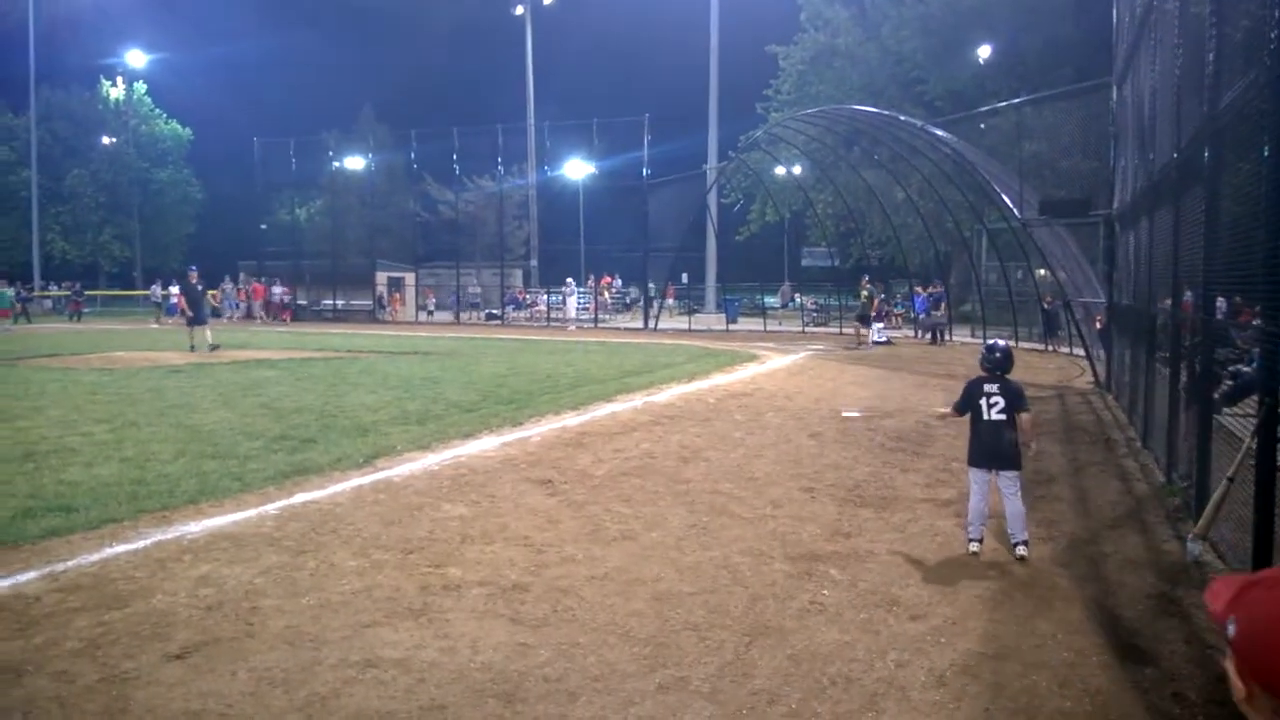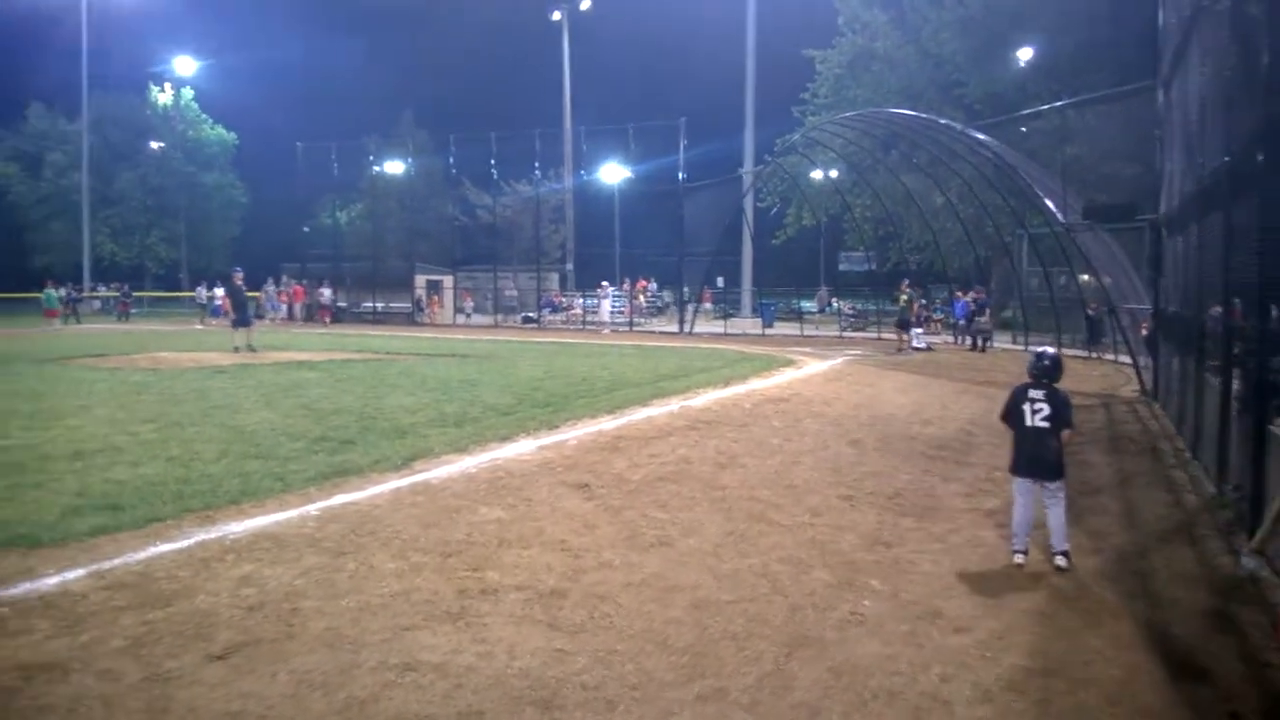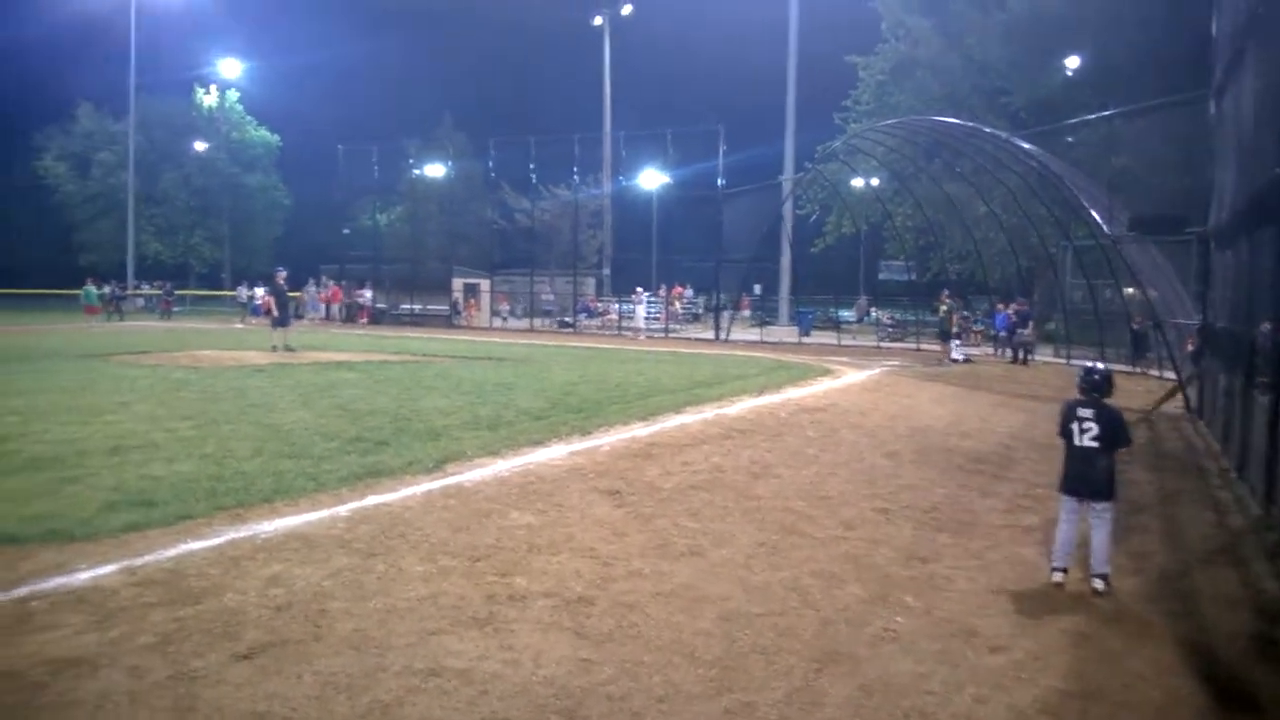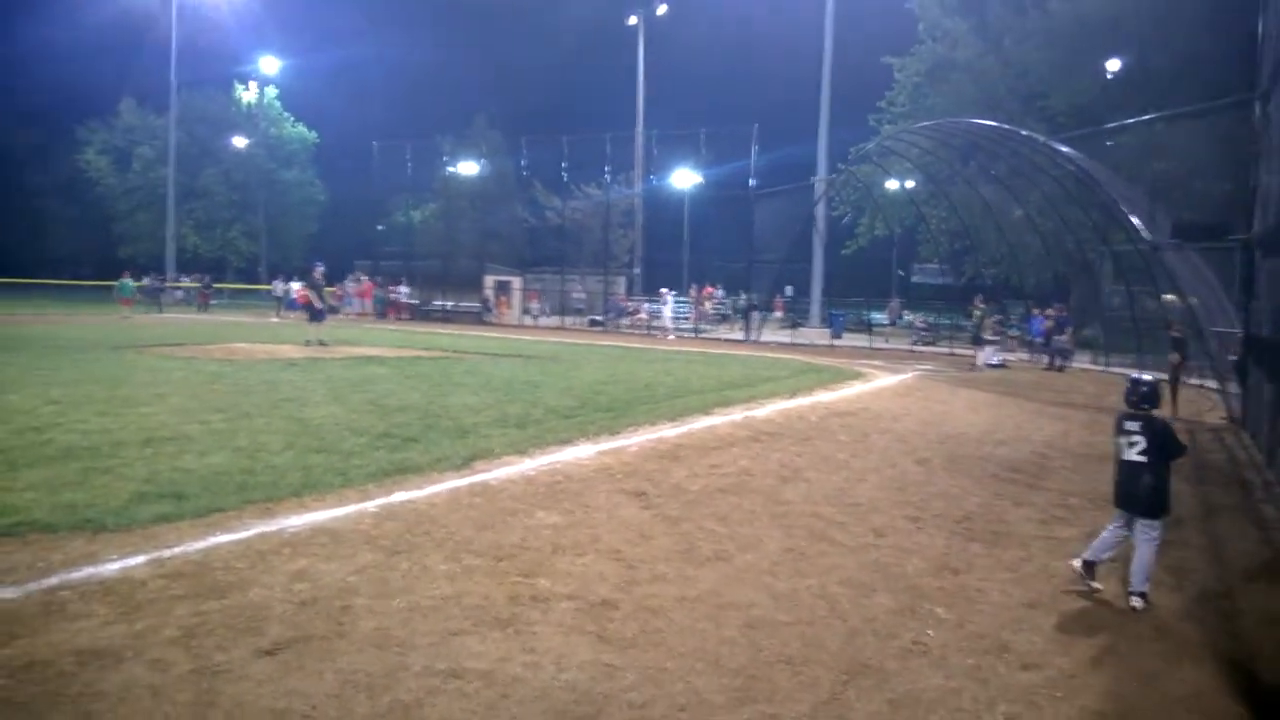
dt=0.3s
person 1, frame 1
left shoulder: (973, 386)
right shoulder: (1013, 388)
left elbow: (957, 412)
right elbow: (1024, 417)
left wrist: (944, 413)
right wrist: (1028, 441)
left hip: (979, 451)
right hip: (1007, 451)
left knee: (978, 495)
right knee: (1012, 496)
left ankle: (974, 539)
right ankle: (1020, 543)
person 1, frame 2
left shoulder: (1018, 392)
right shoulder: (1060, 398)
left elbow: (1007, 421)
right elbow: (1065, 433)
right wrist: (1056, 449)
left hip: (1024, 459)
right hip: (1051, 460)
left knee: (1022, 505)
right knee: (1055, 506)
left ankle: (1019, 551)
right ankle: (1060, 553)
person 1, frame 3
left shoulder: (1069, 408)
right shoulder: (1111, 414)
right elbow: (1122, 444)
left hip: (1073, 477)
right hip: (1101, 479)
left knee: (1066, 522)
right knee: (1101, 526)
left ankle: (1058, 570)
right ankle: (1099, 576)
person 1, frame 4
left shoulder: (1121, 420)
right shoulder: (1159, 426)
right elbow: (1178, 452)
right wrist: (1174, 434)
left hip: (1124, 491)
right hip: (1150, 495)
left knee: (1118, 528)
right knee: (1146, 542)
left ankle: (1087, 562)
right ankle: (1137, 593)
